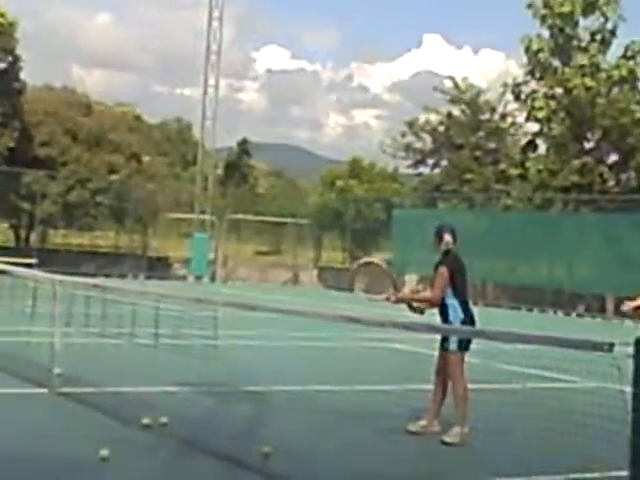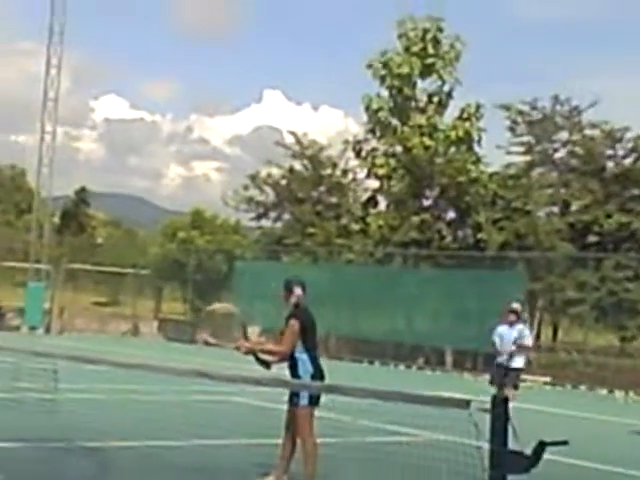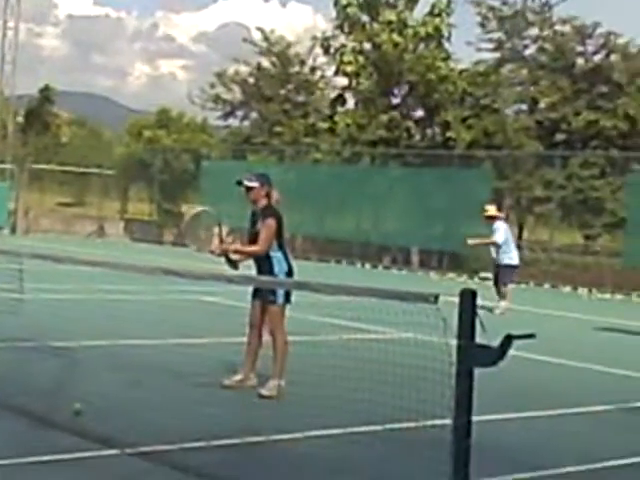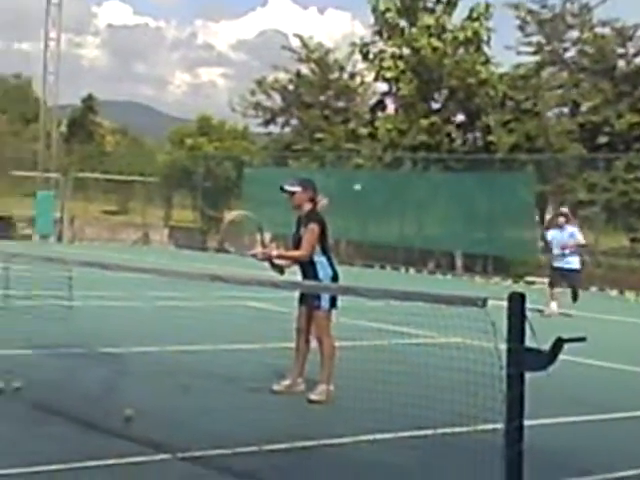
dt=0.7s
person 1, frame 1
left shoulder: (445, 264)
right shoulder: (454, 261)
left elbow: (435, 297)
left wrist: (407, 297)
right wrist: (414, 299)
left hip: (458, 321)
right hip: (454, 321)
left knee: (455, 375)
right knee: (441, 373)
left ankle: (460, 427)
right ankle: (431, 420)
person 1, frame 2
left shoulder: (295, 317)
right shoulder: (303, 315)
left elbow: (285, 350)
left wrist: (255, 348)
left hip: (307, 376)
right hip: (302, 375)
left knee: (304, 431)
right knee: (290, 429)
person 1, frame 3
left shoulder: (270, 215)
right shoulder: (255, 214)
left elbow: (261, 248)
right elbow: (255, 247)
left wrist: (232, 248)
right wrist: (236, 256)
left hip: (278, 273)
right hip: (264, 274)
left knee: (275, 328)
right knee: (254, 325)
left ankle: (277, 380)
right ankle: (247, 374)
person 1, frame 4
left shoulder: (314, 220)
right shoulder: (301, 219)
left elbow: (305, 253)
right elbow: (301, 254)
left wrist: (275, 253)
right wrist: (281, 261)
left hip: (323, 279)
right hip: (310, 280)
left knee: (322, 334)
right knee: (301, 331)
left ankle: (325, 385)
right ankle: (296, 379)
